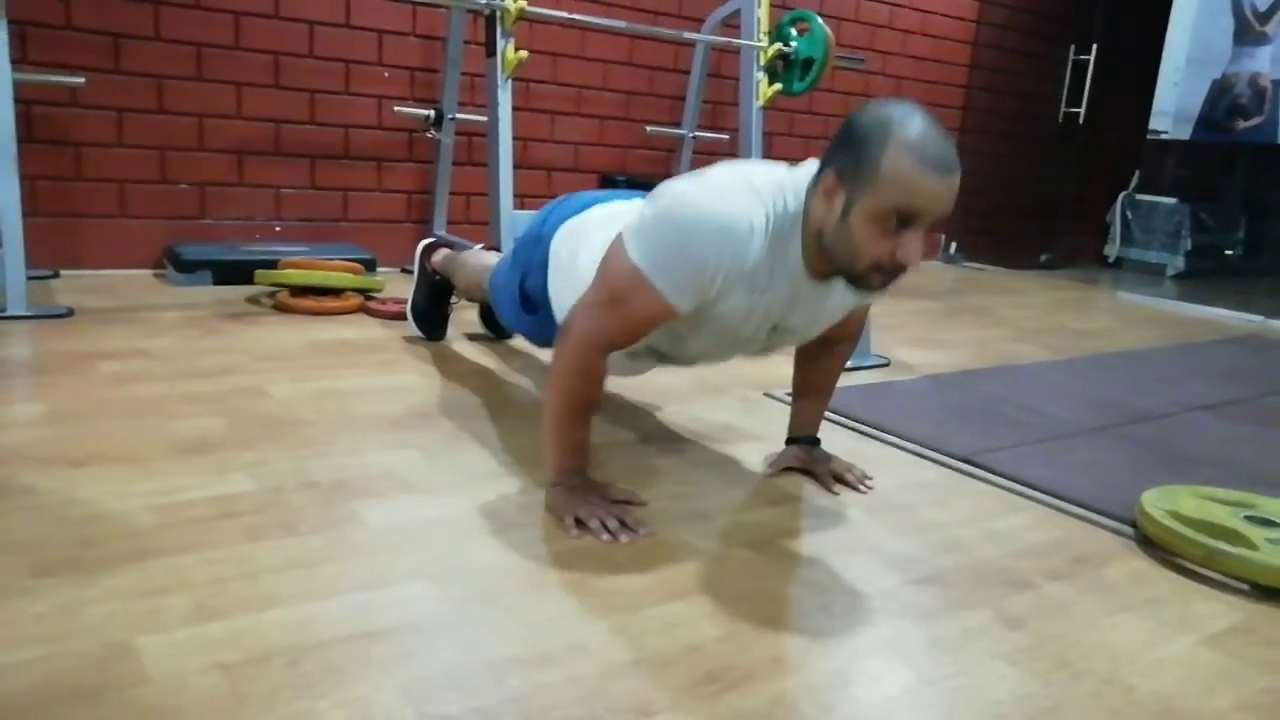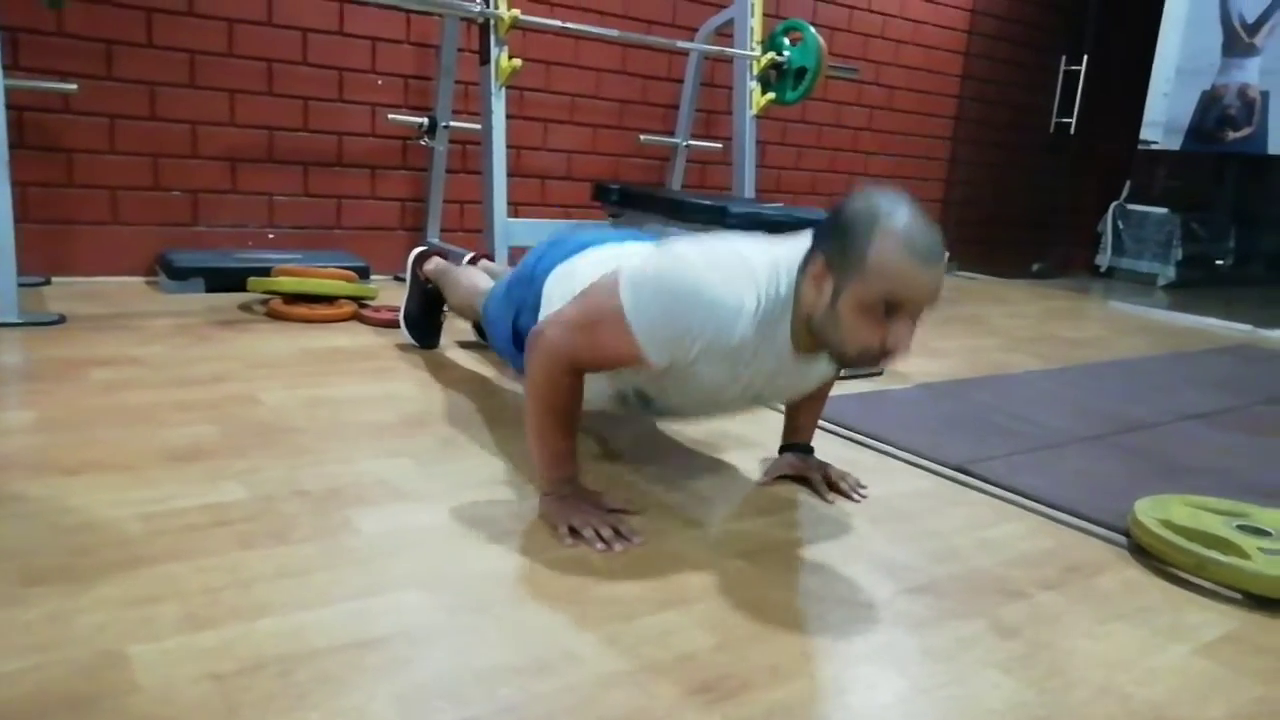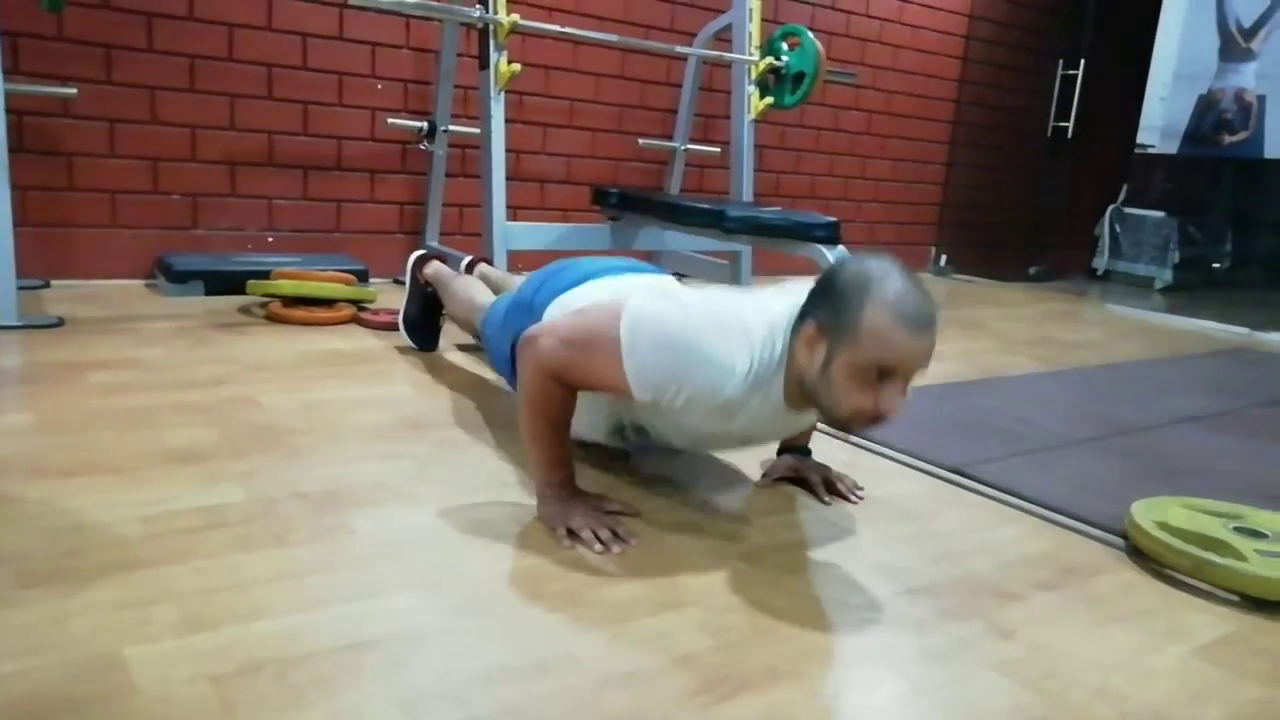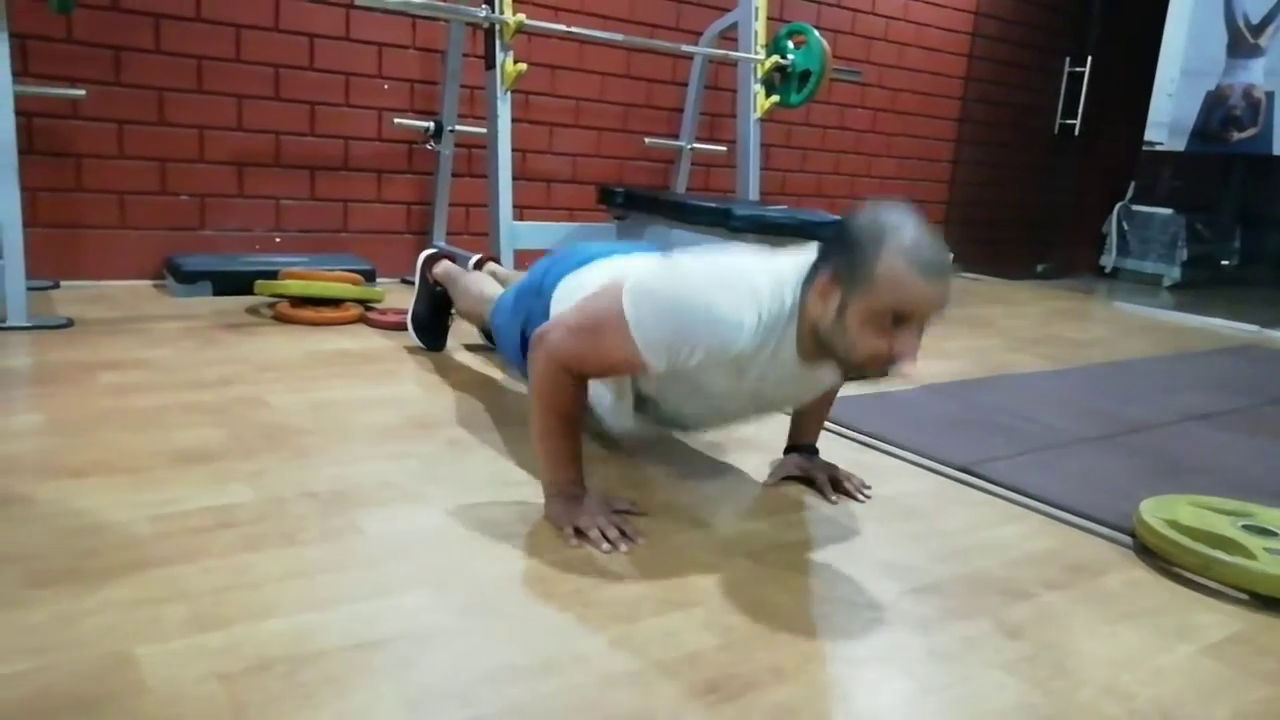
dt=0.2s
person 1, frame 1
left shoulder: (865, 243)
right shoulder: (717, 228)
left elbow: (832, 337)
right elbow: (585, 338)
left wrist: (803, 440)
right wrist: (566, 480)
left hip: (645, 243)
right hip: (569, 245)
right knee: (501, 292)
left ankle: (483, 254)
right ankle: (441, 262)
person 1, frame 2
left shoulder: (849, 303)
right shoulder: (715, 303)
right elbow: (553, 345)
left wrist: (797, 447)
right wrist: (558, 490)
left hip: (636, 267)
right hip: (563, 282)
right knee: (491, 306)
left ankle: (483, 264)
right ankle: (434, 269)
person 1, frame 3
left shoulder: (839, 337)
right shoulder: (714, 358)
right elbow: (541, 350)
left wrist: (795, 448)
right wrist: (555, 493)
left hip: (642, 290)
right hip: (562, 307)
right knee: (491, 318)
left ankle: (483, 270)
right ankle: (432, 272)
person 1, frame 4
left shoulder: (846, 307)
right shoulder: (722, 315)
right elbow: (554, 347)
left wrist: (802, 448)
right wrist: (564, 493)
left hip: (648, 278)
right hip: (571, 288)
right knee: (501, 313)
left ankle: (491, 270)
right ankle: (442, 271)
